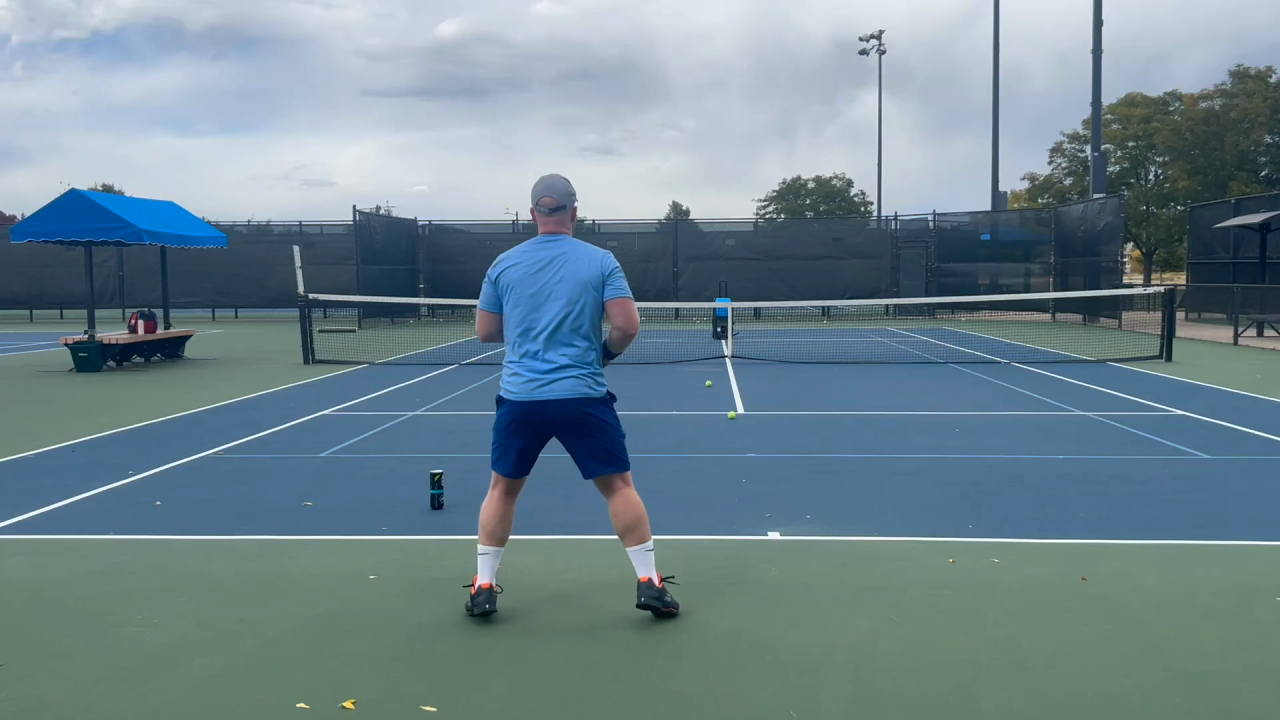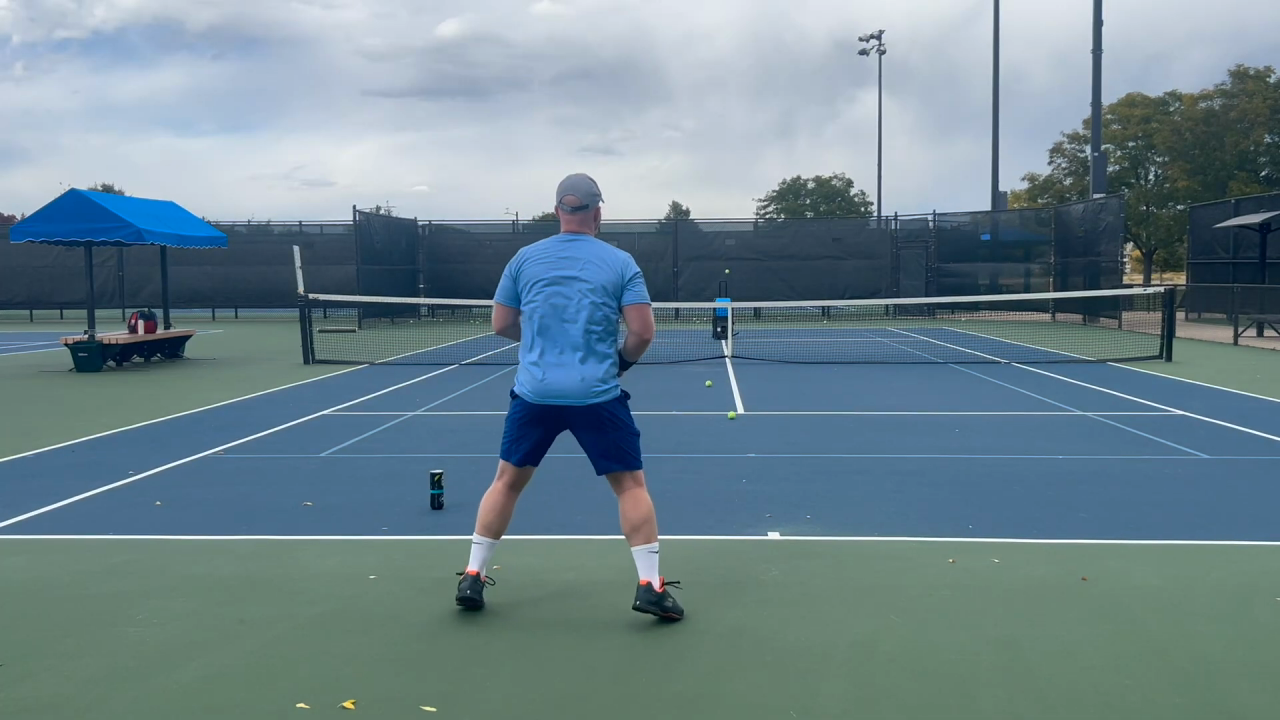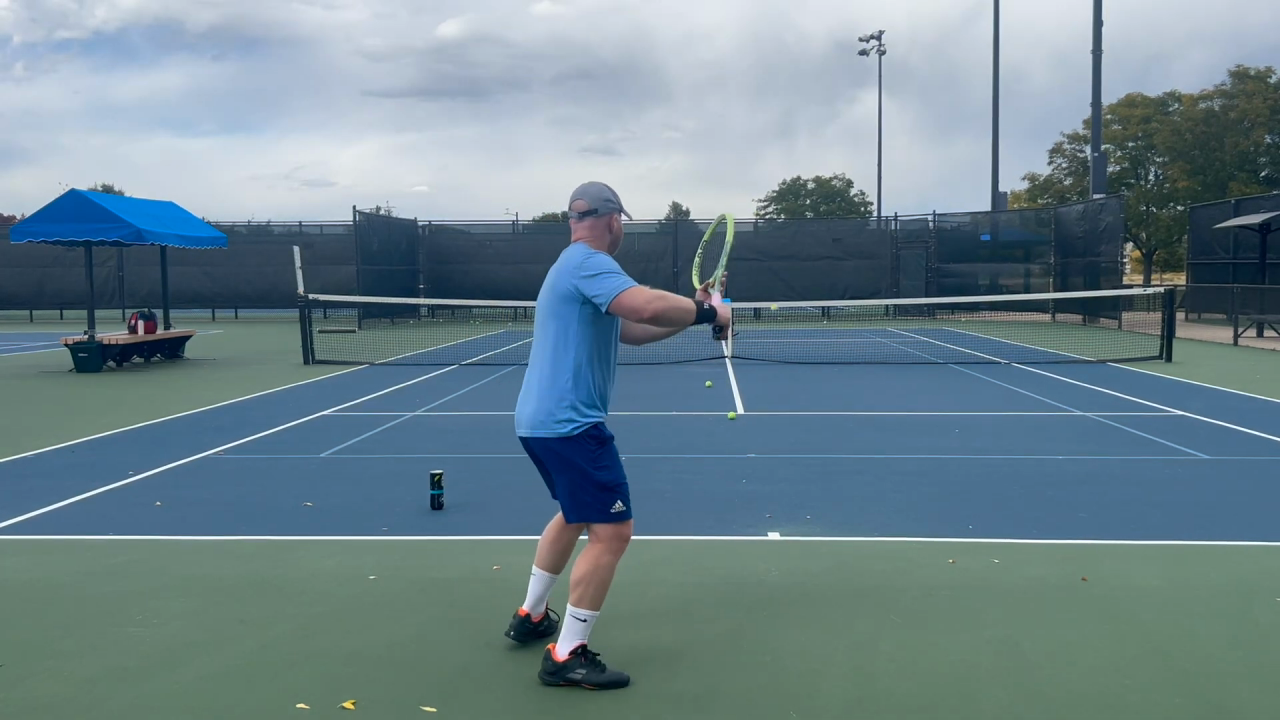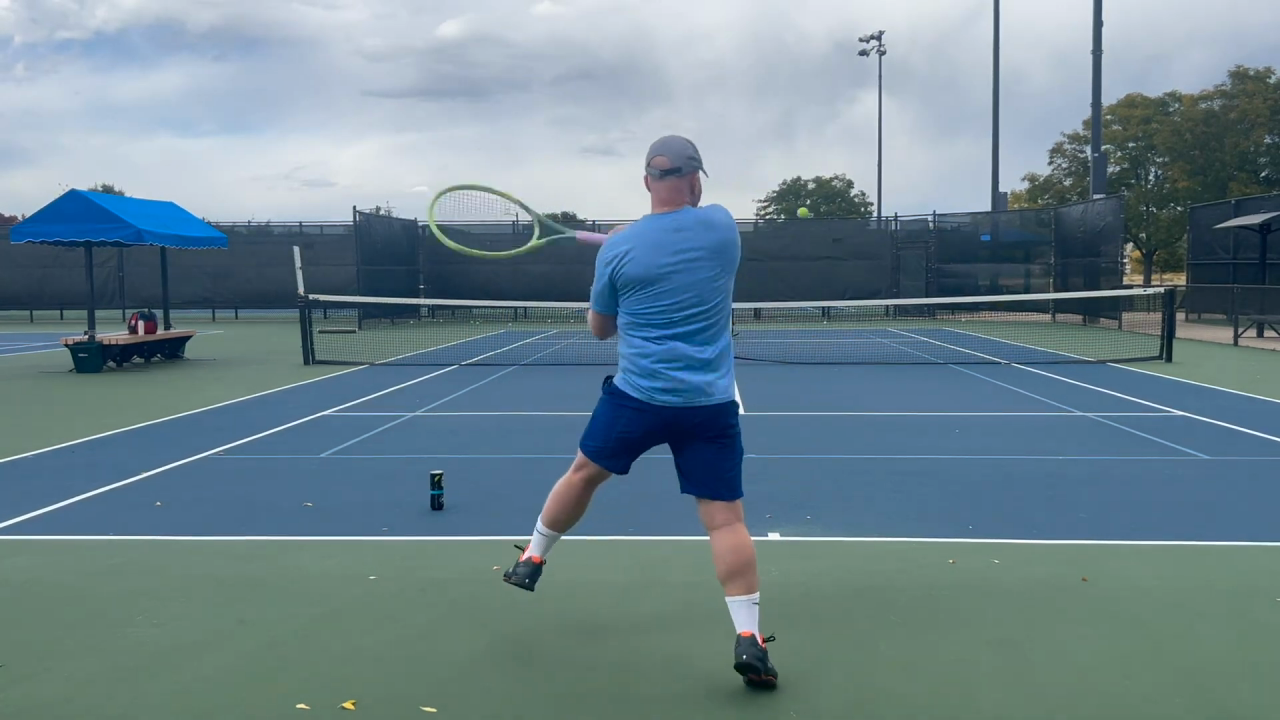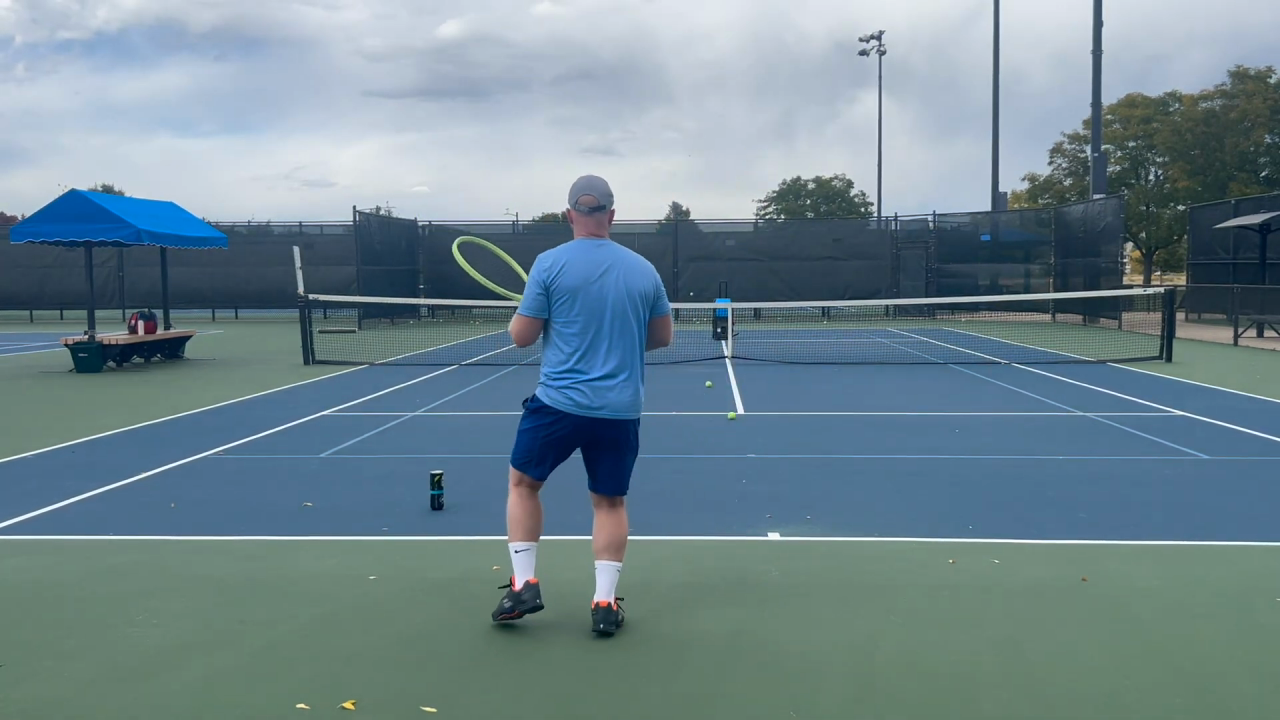
dt=1s
person 1, frame 1
left shoulder: (504, 264)
right shoulder: (600, 260)
left elbow: (485, 332)
right elbow: (627, 326)
right wrist: (607, 351)
left hip: (520, 396)
right hip: (582, 395)
left knee: (502, 488)
right knee: (618, 485)
left ankle: (484, 588)
right ankle: (649, 583)
person 1, frame 2
left shoulder: (524, 258)
right shoulder: (621, 262)
left elbow: (501, 325)
right elbow: (643, 332)
right wrist: (623, 361)
left hip: (534, 392)
right hip: (597, 395)
left knee: (508, 480)
right knee: (630, 484)
left ankle: (473, 577)
right ankle: (651, 586)
person 1, frame 3
left shoulder: (571, 267)
right shoulder: (590, 264)
left elbow: (629, 330)
right elbow: (645, 306)
left wrist: (687, 314)
right wrist: (706, 311)
left hip: (538, 421)
right hip: (571, 425)
left knee: (575, 515)
right knee: (611, 534)
left ankle: (531, 615)
right ankle: (567, 654)
person 1, frame 4
left shoulder: (617, 249)
right shoulder: (721, 225)
left elbow: (600, 330)
left hip: (640, 396)
right hip: (710, 404)
left knee: (583, 474)
right knee: (725, 520)
left ankle: (532, 560)
right ankle: (749, 641)
person 1, frame 5
left shoulder: (550, 263)
right shoulder: (644, 269)
left elbow: (522, 336)
right elbow: (662, 337)
left wrist: (521, 319)
left hip: (557, 404)
right hip: (620, 410)
left knee: (522, 484)
right knee: (610, 504)
left ankle: (524, 586)
right ankle: (605, 604)
